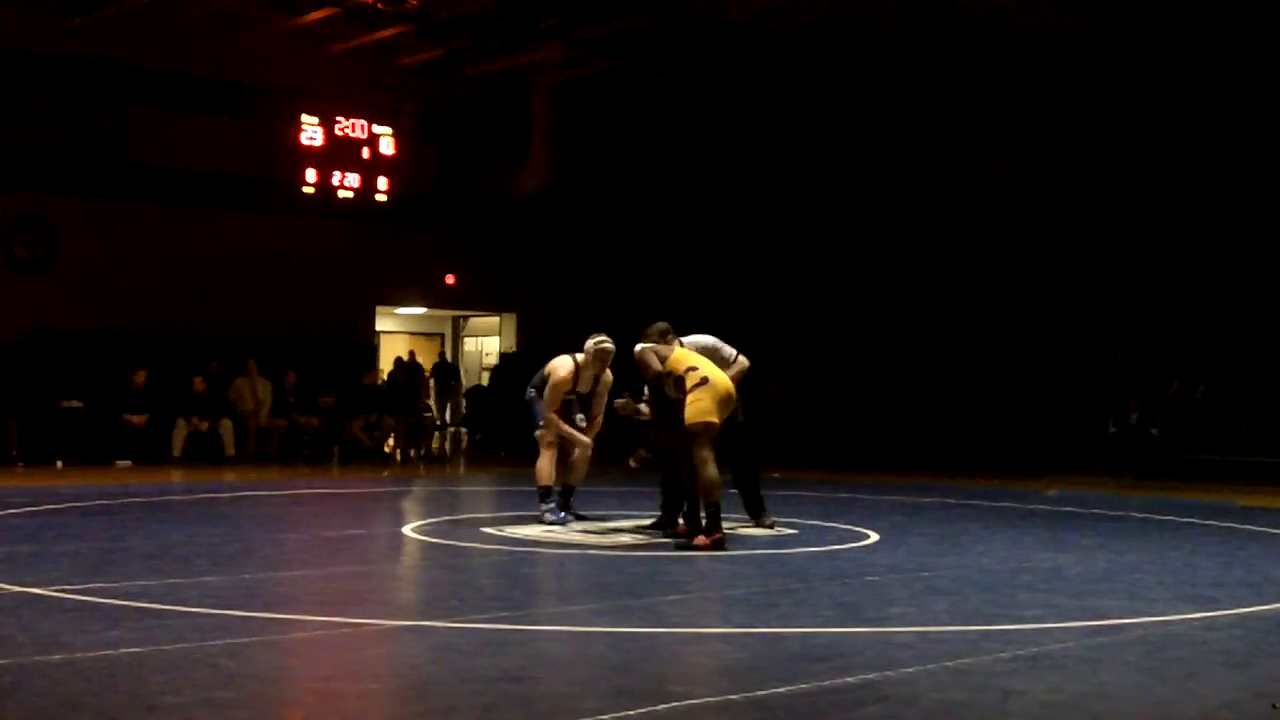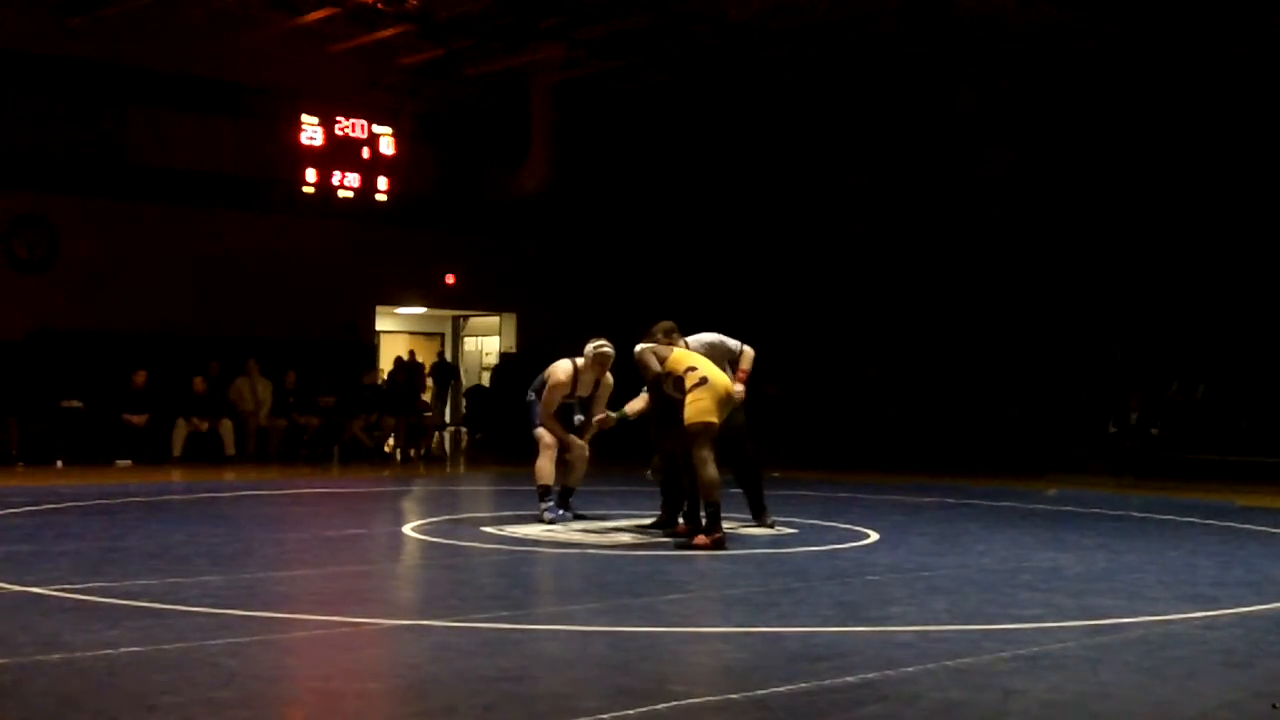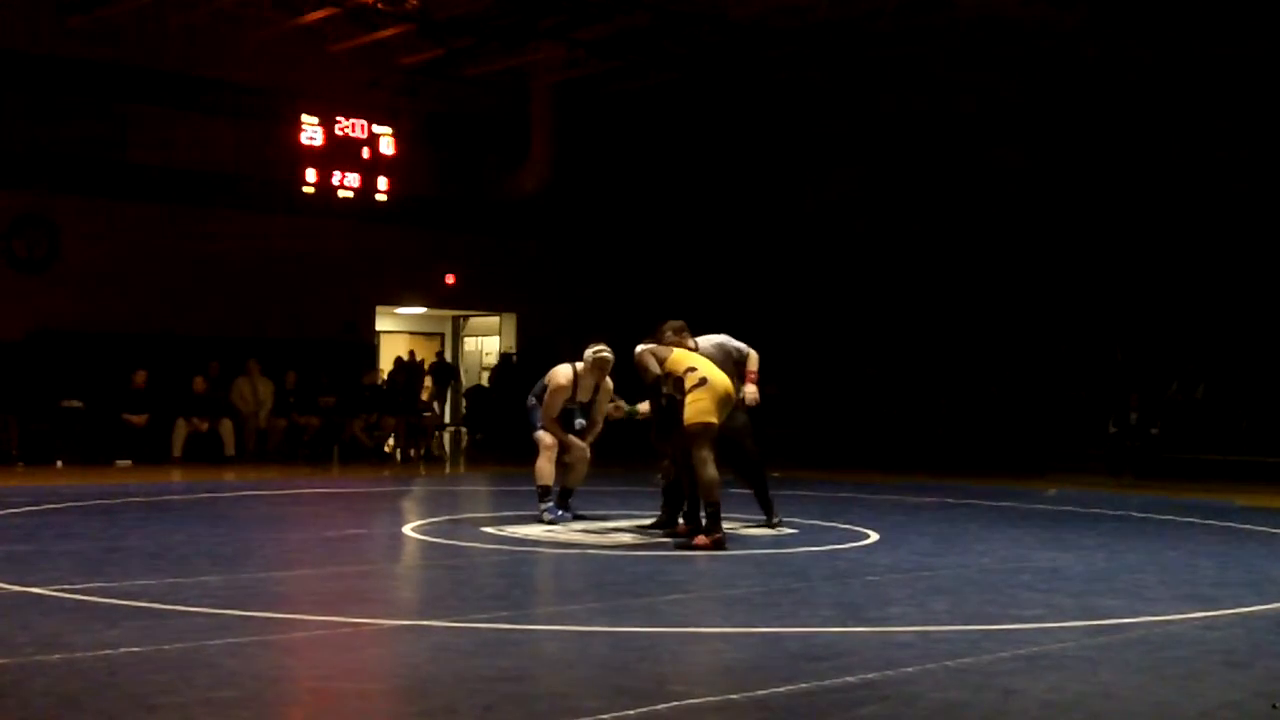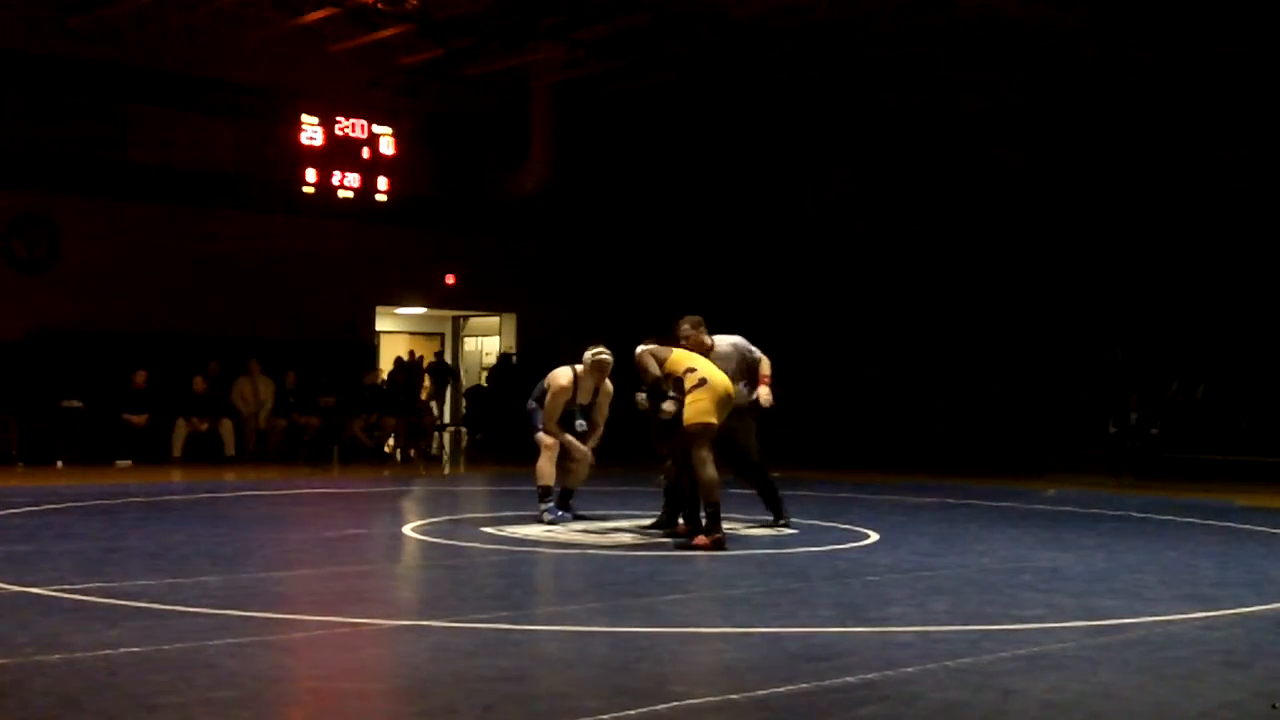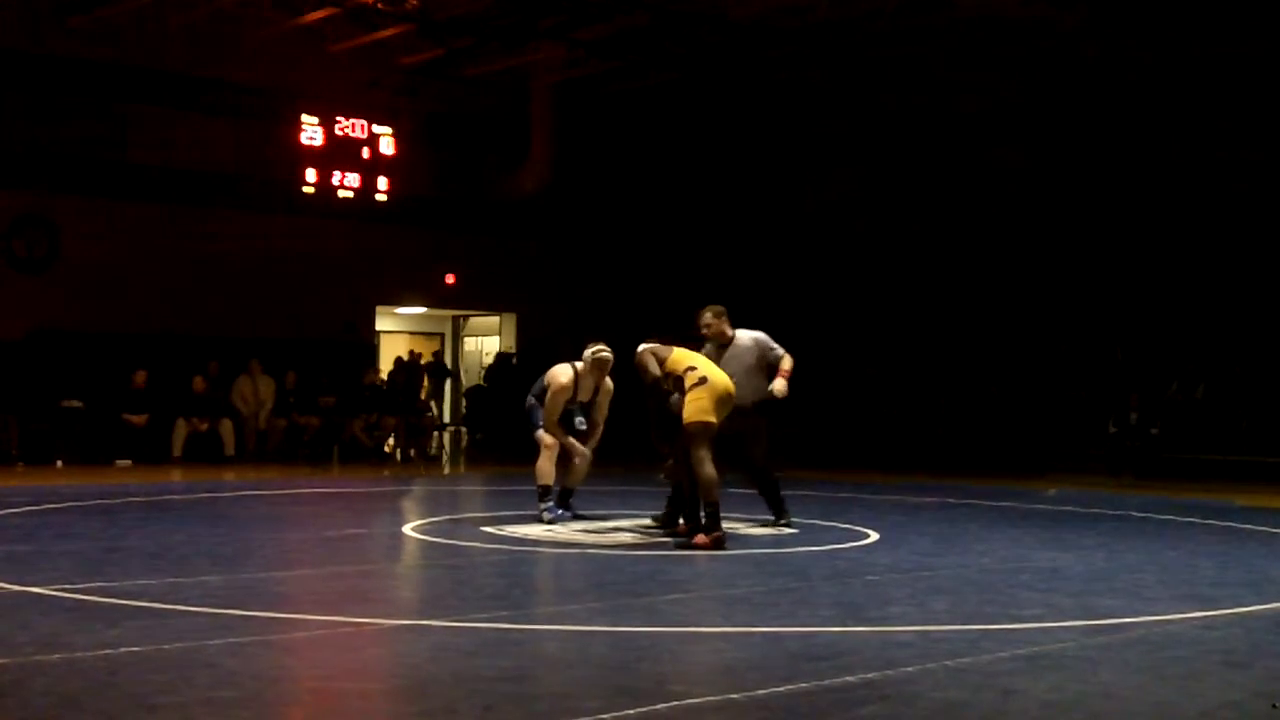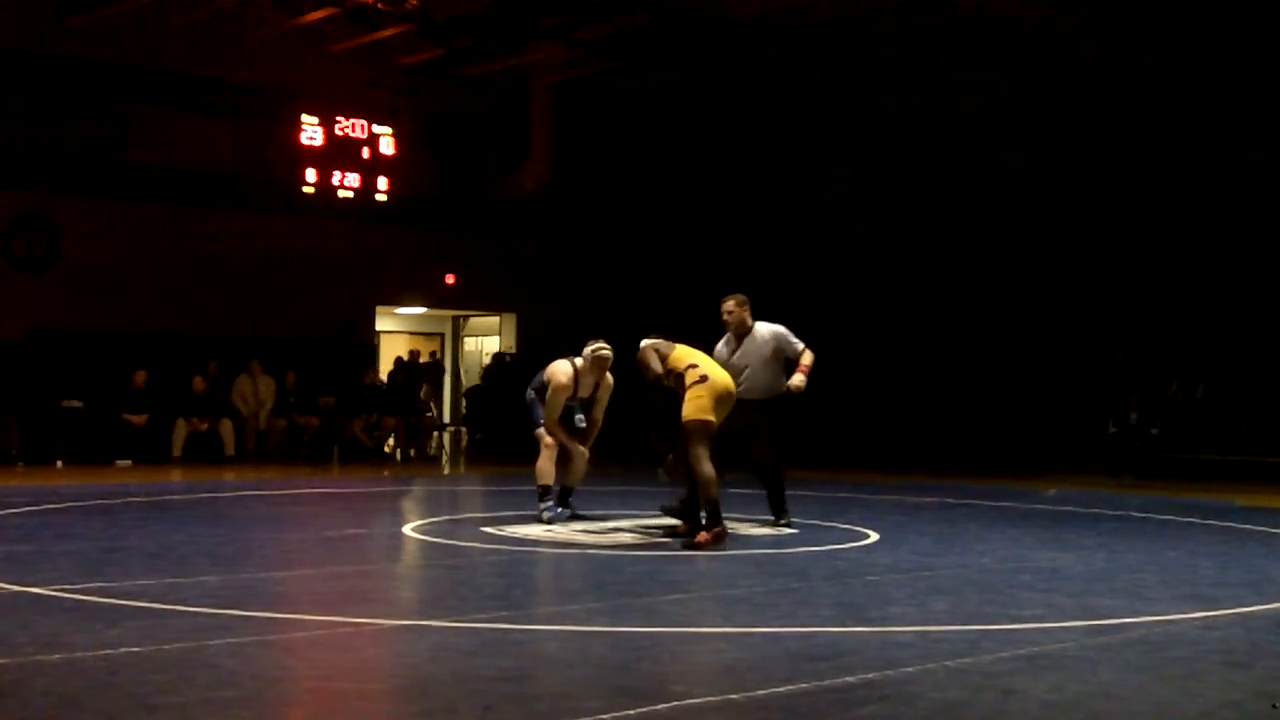
dt=0.1s
person 1, frame 1
left shoulder: (703, 344)
left elbow: (742, 362)
right elbow: (650, 407)
right wrist: (631, 408)
left knee: (743, 458)
right knee: (673, 459)
left ankle: (759, 513)
right ankle: (669, 516)
person 1, frame 2
left shoulder: (710, 342)
left elbow: (747, 352)
left wrist: (739, 381)
left knee: (745, 459)
right knee: (670, 459)
left ankle: (760, 512)
right ankle: (669, 515)
person 1, frame 3
left shoulder: (718, 344)
left elbow: (751, 354)
left wrist: (751, 383)
left hip: (731, 410)
left knee: (748, 460)
right knee: (677, 463)
left ankle: (769, 511)
right ankle: (669, 517)
person 1, frame 4
left shoulder: (734, 345)
left elbow: (762, 360)
left wrist: (764, 385)
left hip: (742, 414)
left knee: (751, 465)
left ankle: (778, 511)
right ankle: (670, 515)
person 1, frame 5
left shoulder: (755, 340)
right shoulder: (704, 357)
left elbow: (785, 357)
left wrist: (781, 378)
left hip: (756, 413)
left knee: (758, 465)
left ankle: (780, 512)
person 1, frame 6
left shoulder: (774, 333)
right shoulder: (722, 348)
left elbow: (806, 352)
left wrist: (801, 373)
left hip: (770, 406)
right hip: (737, 406)
left knee: (765, 460)
left ankle: (780, 511)
person 2, frame 1
left shoulder: (643, 353)
right shoulder: (678, 354)
left elbow: (658, 374)
left wrist: (670, 398)
left hip: (705, 385)
right hip: (726, 387)
left knee: (702, 456)
right knee: (693, 454)
left ankle: (713, 533)
right ankle: (693, 523)
person 2, frame 2
left shoulder: (643, 353)
right shoulder: (671, 354)
left elbow: (656, 374)
left hip: (703, 384)
right hip: (723, 386)
left knee: (701, 455)
right knee: (691, 453)
left ankle: (714, 532)
right ankle: (693, 522)
person 2, frame 3
left shoulder: (644, 354)
right shoulder: (676, 356)
left elbow: (655, 378)
left hip: (705, 385)
right hip: (725, 386)
left knee: (701, 456)
right knee: (686, 452)
left ankle: (714, 532)
right ankle: (693, 523)
person 2, frame 4
left shoulder: (643, 354)
right shoulder: (677, 357)
left elbow: (655, 379)
left hip: (704, 386)
right hip: (724, 386)
left knee: (701, 456)
right knee: (686, 452)
left ankle: (714, 532)
right ankle: (693, 523)
person 2, frame 5
left shoulder: (644, 354)
right shoulder: (678, 355)
left elbow: (655, 379)
left hip: (705, 385)
right hip: (725, 385)
left knee: (699, 456)
right knee: (687, 453)
left ankle: (713, 530)
right ankle: (693, 522)
person 2, frame 6
left shoulder: (646, 350)
right shoulder: (680, 352)
left elbow: (657, 376)
left hip: (705, 383)
right hip: (726, 383)
left knee: (698, 454)
right knee: (688, 452)
left ankle: (715, 526)
right ankle: (692, 522)
person 3, frame 1
left shoulder: (606, 378)
right shoulder: (564, 372)
left elbow: (597, 415)
right elbow: (547, 414)
left wrist: (585, 441)
right wrist: (576, 437)
left hip: (568, 402)
right hip: (540, 397)
left knee: (584, 453)
right knee: (549, 445)
left ankle: (564, 502)
right ankle: (547, 507)
person 3, frame 2
left shoulder: (606, 381)
right shoulder: (563, 375)
left elbow: (595, 417)
right elbow: (545, 414)
left wrist: (580, 442)
right wrist: (571, 439)
left hip: (568, 404)
right hip: (540, 400)
left knee: (581, 454)
right knee: (549, 444)
left ankle: (563, 502)
right ankle: (547, 505)
person 3, frame 3
left shoulder: (606, 387)
right shoulder: (563, 380)
left elbow: (597, 422)
right elbow: (547, 419)
left wrist: (582, 444)
right wrist: (573, 441)
left hip: (569, 409)
right hip: (541, 405)
left knee: (583, 455)
right knee: (550, 445)
left ankle: (562, 503)
right ankle: (546, 506)
person 3, frame 4
left shoulder: (606, 389)
right shoulder: (563, 382)
left elbow: (598, 425)
right elbow: (548, 422)
left wrist: (585, 449)
right wrist: (575, 445)
left hip: (569, 411)
right hip: (541, 407)
left knee: (584, 458)
right knee: (550, 445)
left ankle: (563, 504)
right ankle: (546, 506)
person 3, frame 5
left shoulder: (606, 387)
right shoulder: (564, 381)
left elbow: (598, 423)
right elbow: (550, 421)
left wrist: (586, 448)
right wrist: (575, 446)
left hip: (569, 407)
right hip: (540, 403)
left knee: (583, 456)
right knee: (550, 444)
left ankle: (563, 503)
right ankle: (546, 506)
person 3, frame 6
left shoulder: (607, 382)
right shoulder: (564, 379)
left elbow: (596, 419)
right elbow: (550, 420)
left wrist: (584, 446)
right wrist: (574, 446)
left hip: (569, 404)
right hip: (540, 398)
left knee: (582, 455)
right knee: (550, 444)
left ankle: (563, 502)
right ankle: (546, 505)
